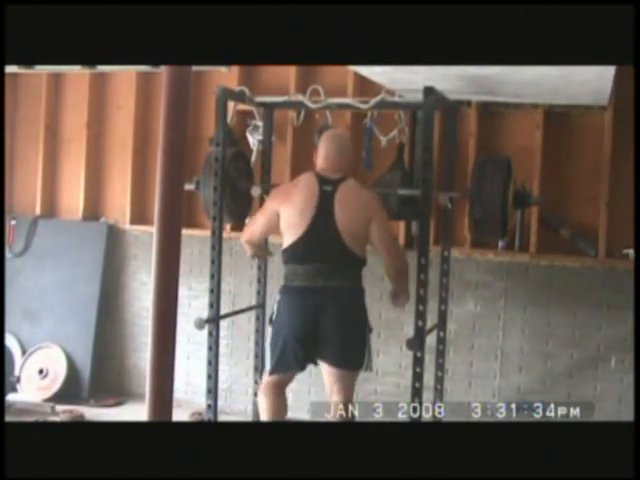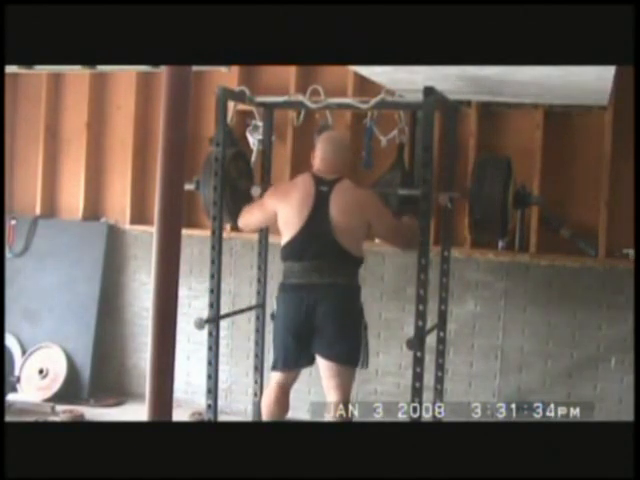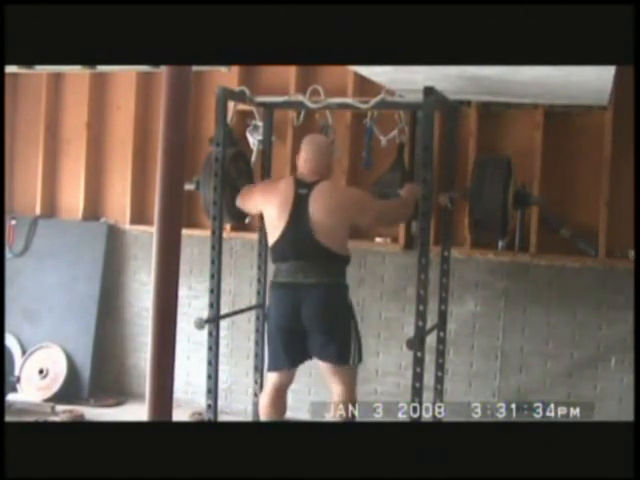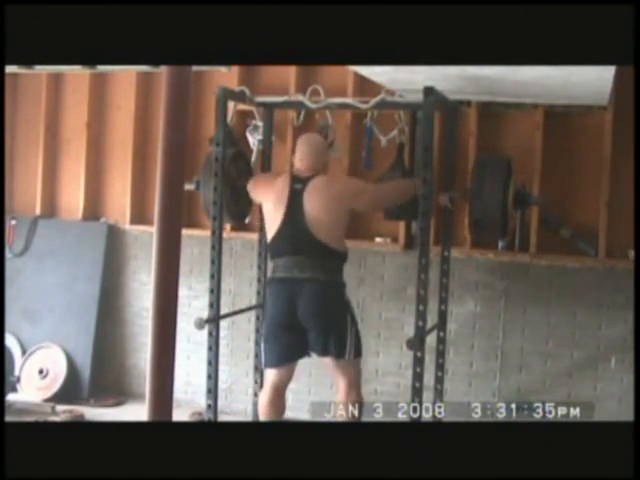
dt=0.2s
person 1, frame 1
left shoulder: (287, 193)
right shoulder: (366, 200)
left elbow: (249, 238)
right elbow: (393, 259)
left wrist: (258, 251)
right wrist: (401, 287)
left hip: (296, 302)
right hip: (344, 305)
left knee: (273, 383)
right knee: (341, 398)
person 1, frame 2
left shoulder: (285, 192)
right shoulder: (362, 200)
left elbow: (244, 221)
right elbow: (405, 239)
left wrist: (267, 210)
right wrist: (410, 224)
left hip: (294, 297)
right hip: (339, 301)
left knee: (280, 380)
right knee: (338, 396)
person 1, frame 3
left shoulder: (273, 192)
right shoulder: (345, 198)
left elbow: (243, 198)
right elbow: (393, 214)
right wrist: (410, 196)
left hip: (283, 297)
right hip: (326, 299)
left knee: (275, 383)
right knee: (342, 390)
person 1, frame 4
left shoulder: (271, 187)
right shoulder: (339, 189)
left elbow: (253, 184)
right elbow: (390, 194)
right wrist: (413, 184)
left hip: (280, 292)
right hip: (323, 293)
left knee: (274, 381)
right knee: (348, 381)
